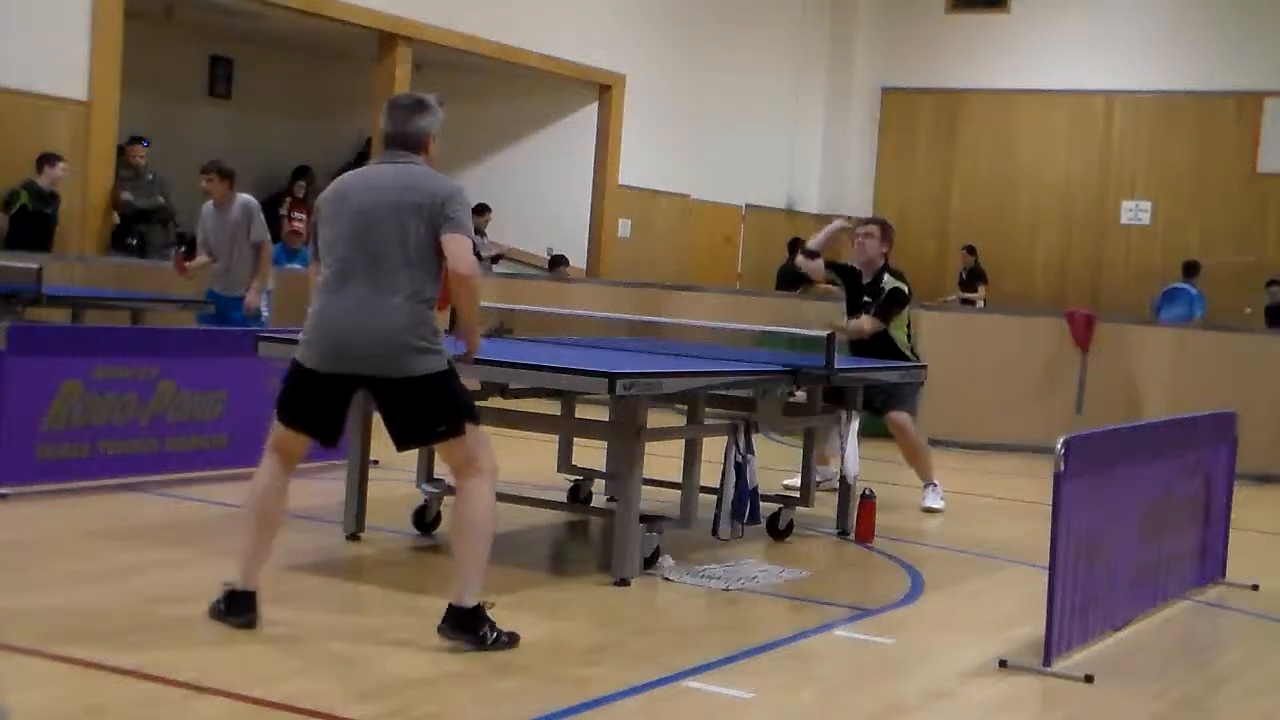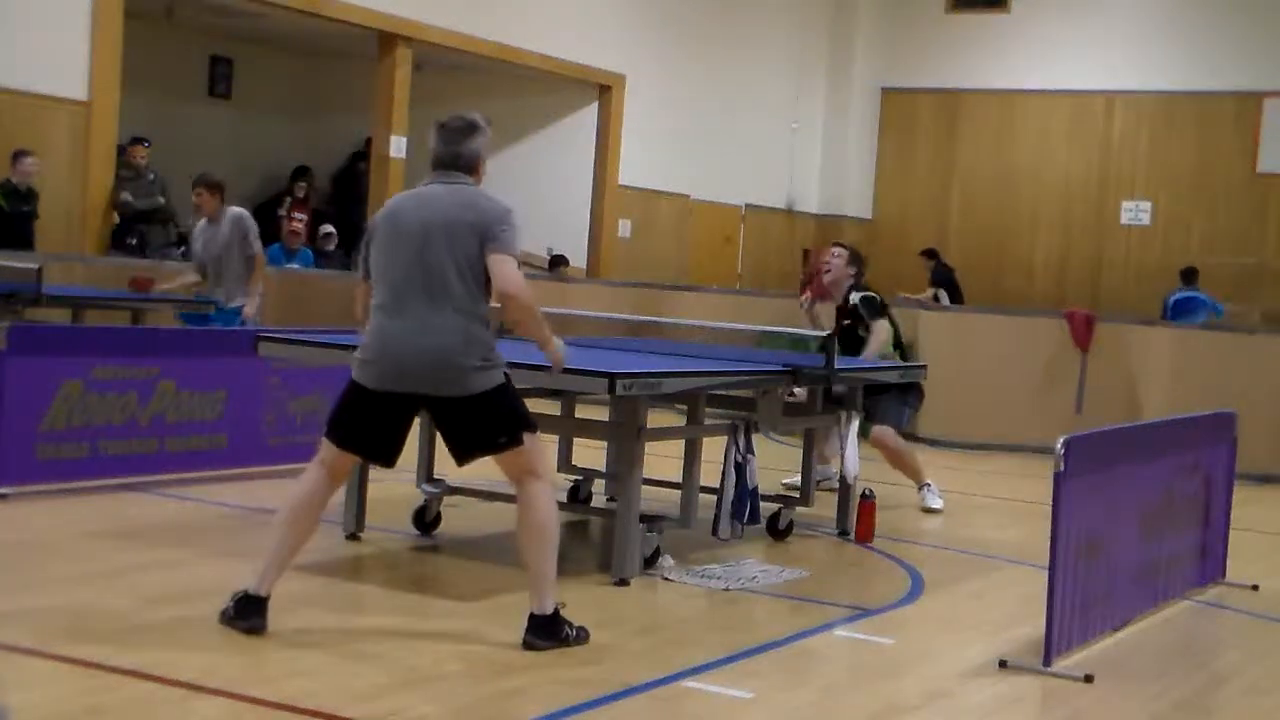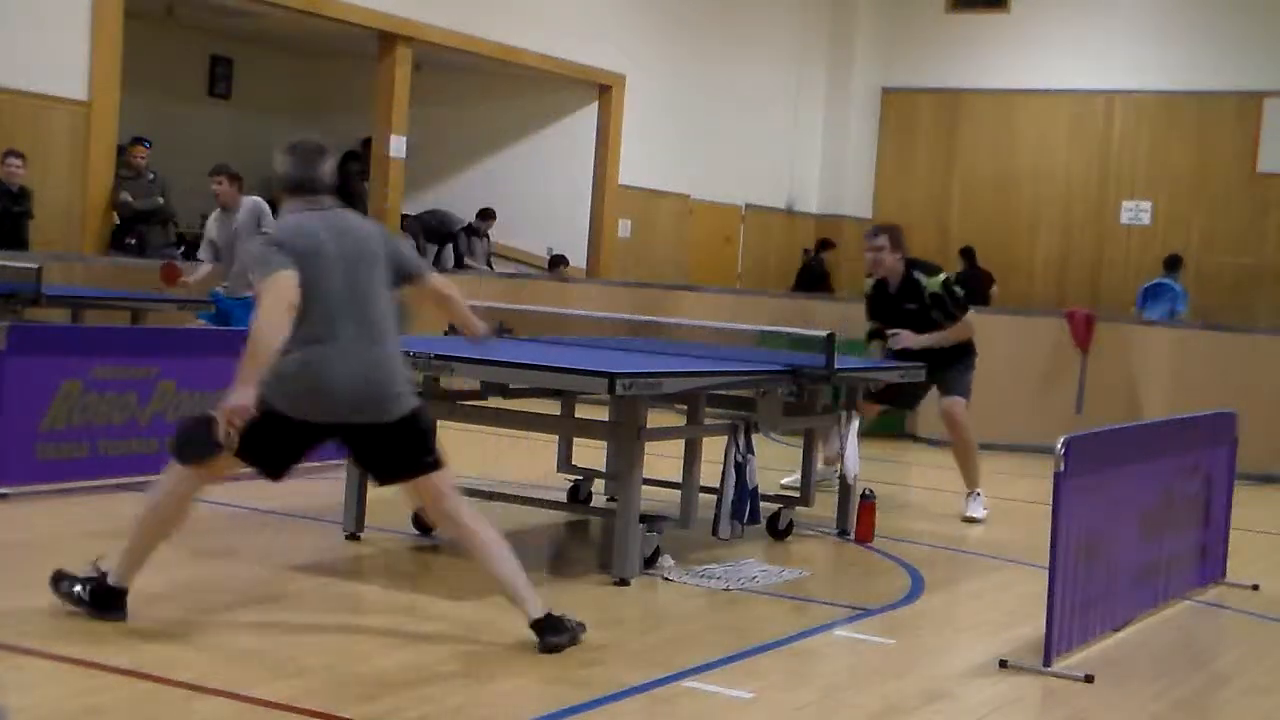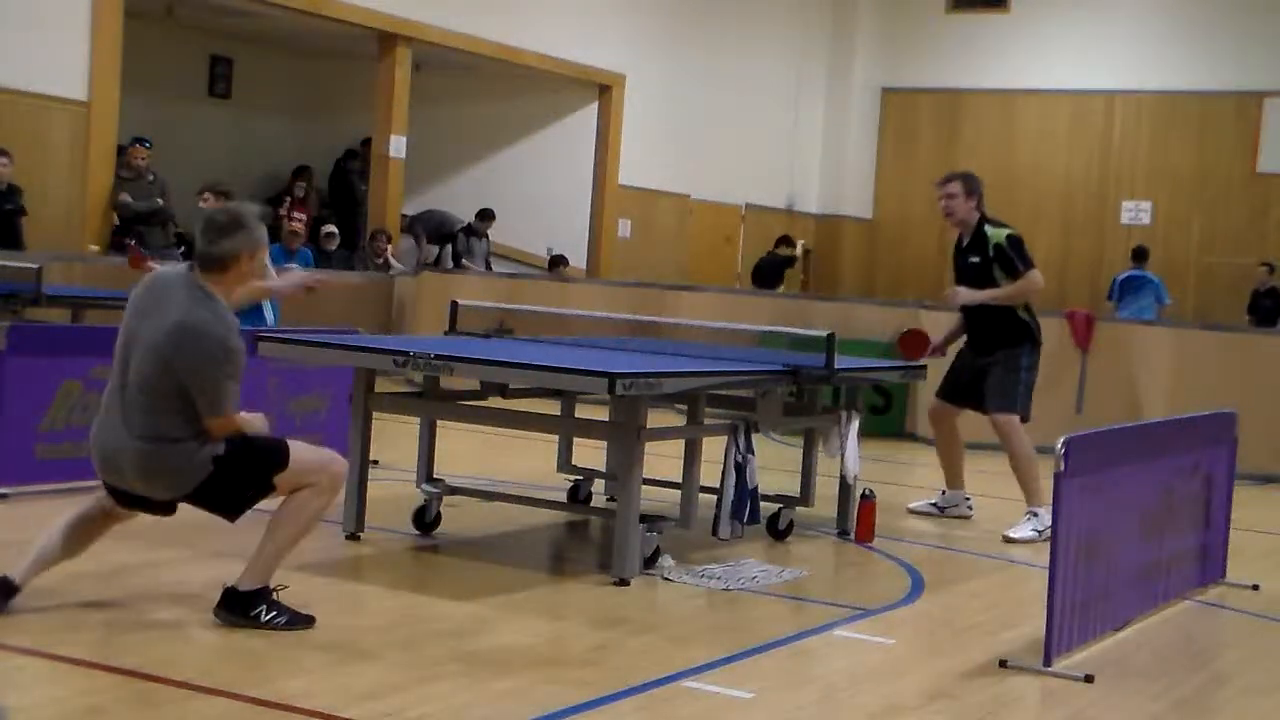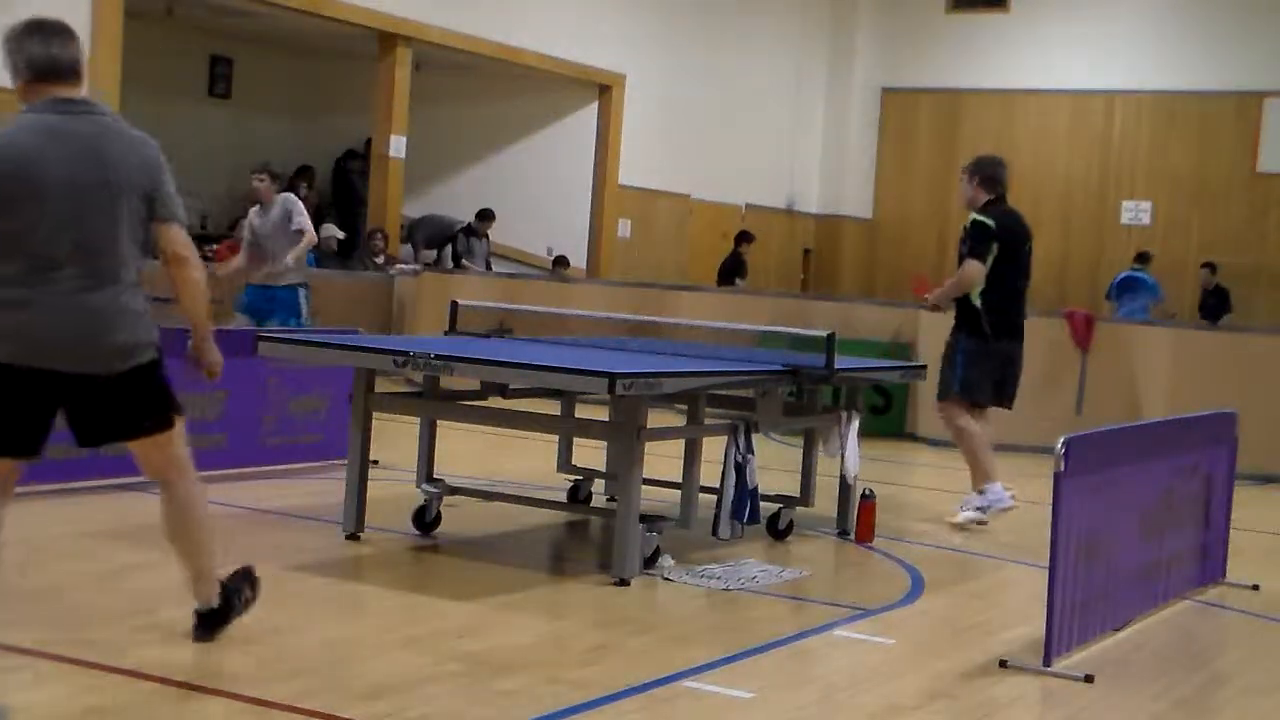
dt=0.7s
person 1, frame 1
left shoulder: (336, 190)
right shoulder: (442, 190)
right elbow: (461, 269)
right wrist: (471, 327)
left hip: (326, 343)
right hip: (407, 350)
left knee: (278, 456)
right knee: (477, 469)
left ankle: (242, 594)
right ankle: (464, 611)
person 1, frame 2
left shoulder: (388, 211)
right shoulder: (490, 211)
left elbow: (363, 309)
right elbow: (511, 288)
right wrist: (547, 341)
left hip: (382, 362)
right hip: (464, 365)
left knee: (324, 471)
right knee: (534, 475)
left ankle: (254, 598)
right ankle: (544, 618)
person 1, frame 3
left shoulder: (275, 237)
right shoulder: (373, 235)
left elbow: (281, 306)
right elbow: (443, 293)
left wrist: (246, 386)
right wrist: (476, 329)
left hip: (300, 392)
right hip: (383, 396)
left knee: (192, 466)
right knee: (449, 505)
left ankle: (110, 588)
right ankle: (540, 618)
person 1, frame 4
left shoulder: (161, 279)
right shoulder: (217, 336)
right elbow: (221, 425)
left wrist: (279, 285)
right wrist: (253, 424)
left hip: (113, 449)
right hip: (174, 463)
left knee: (108, 507)
right knee: (329, 471)
right ankle: (247, 595)
person 1, frame 5
right shoulder: (137, 151)
right elbow: (180, 257)
right wrist: (204, 337)
right hip: (116, 342)
right knee: (172, 472)
right ankle: (211, 598)
person 2, frame 1
left shoulder: (894, 286)
right shoulder: (851, 274)
left elbow: (868, 327)
right elbow: (805, 260)
left wrist: (836, 327)
right wrist: (834, 228)
left knee: (899, 421)
left ankle: (931, 486)
right ankle: (824, 473)
person 2, frame 2
left shoulder: (863, 299)
right shoulder: (842, 309)
left elbow: (883, 333)
right wrist: (810, 313)
left hip: (897, 387)
right hip: (864, 386)
left knee: (881, 435)
left ankle: (926, 486)
right ankle: (824, 471)
person 2, frame 3
left shoulder: (932, 281)
right shoulder: (875, 289)
left elbow: (967, 328)
right elbow: (879, 332)
left wrist: (920, 340)
right wrist: (879, 357)
left hip: (950, 356)
right hip: (906, 358)
left knee: (953, 411)
right knee: (860, 406)
left ankle: (975, 494)
right ankle: (827, 469)
person 2, frame 4
left shoulder: (1000, 237)
right shoulder: (961, 246)
left elbow: (1035, 284)
left wrist: (978, 296)
right wrist: (944, 340)
left hip: (1015, 345)
right hip: (978, 347)
left knee: (1005, 421)
right knee: (940, 412)
left ankle: (1040, 514)
right ankle: (955, 497)
person 2, frame 5
left shoulder: (982, 221)
right shoulder: (1017, 224)
left elbow: (971, 276)
left wrist: (939, 297)
right wrist: (955, 295)
left hip: (978, 330)
right hip: (1009, 332)
left knee: (954, 409)
right knee: (977, 411)
left ankle: (993, 489)
right ankle: (979, 496)
